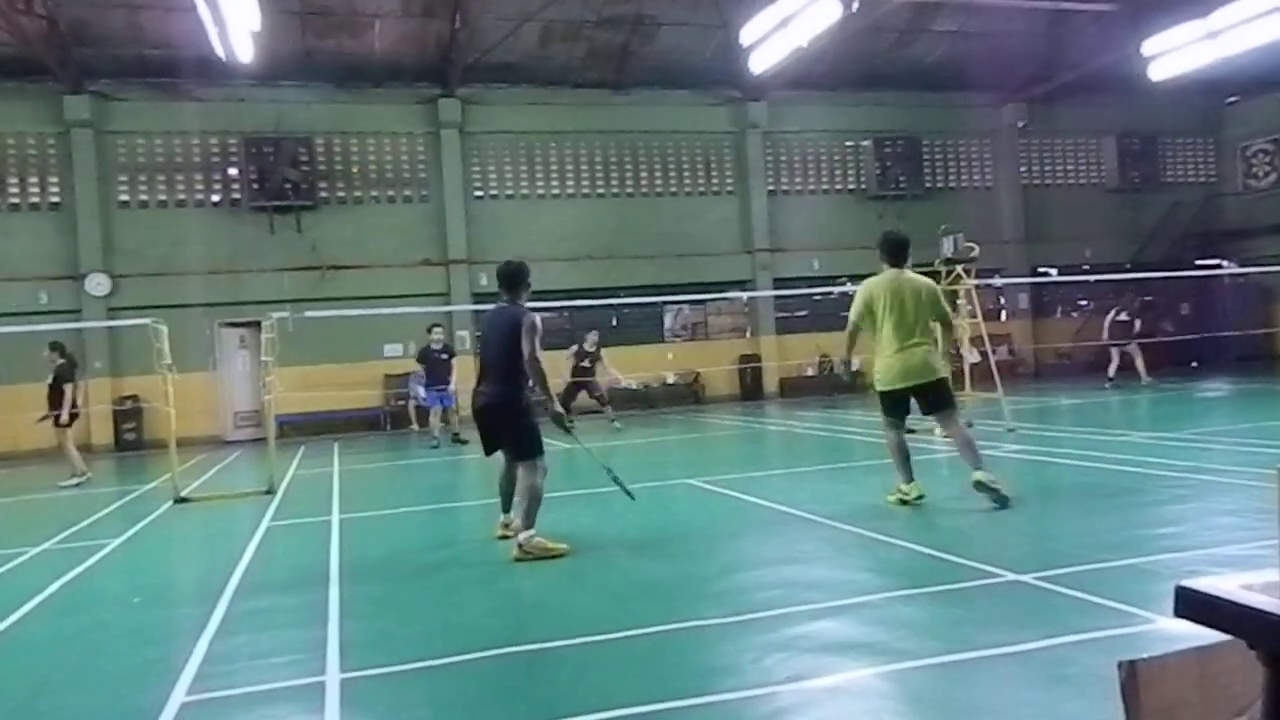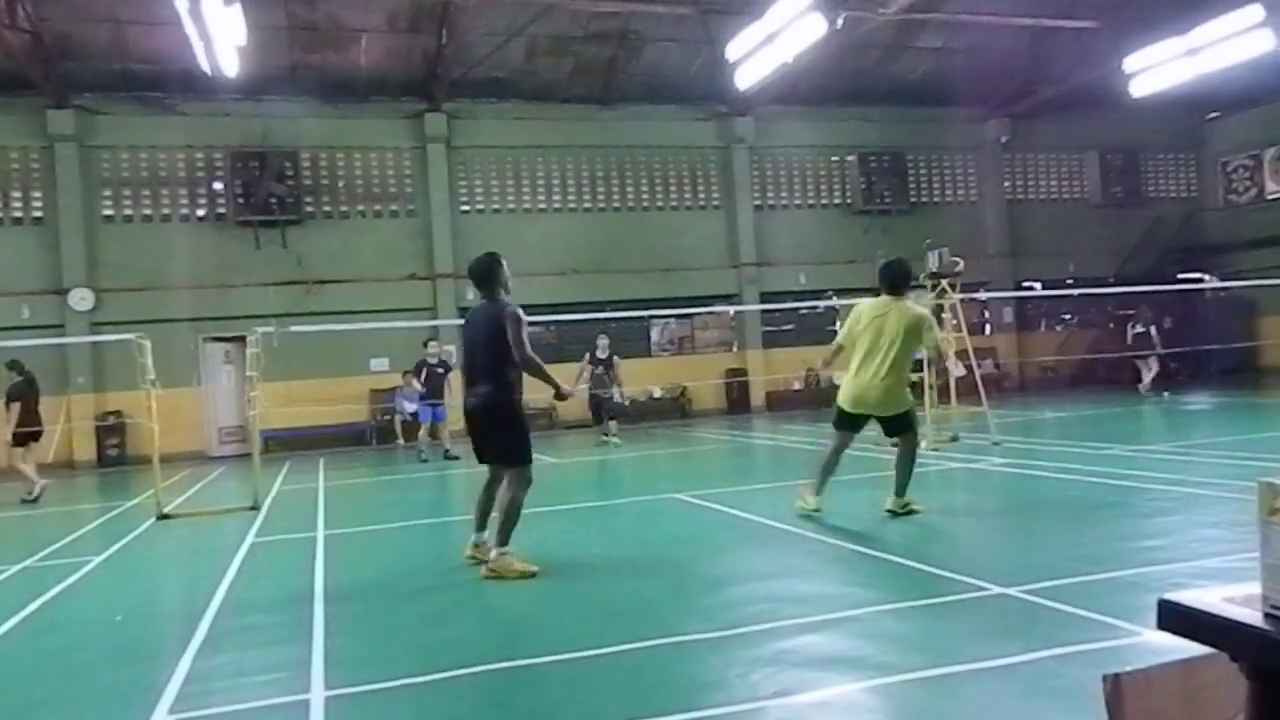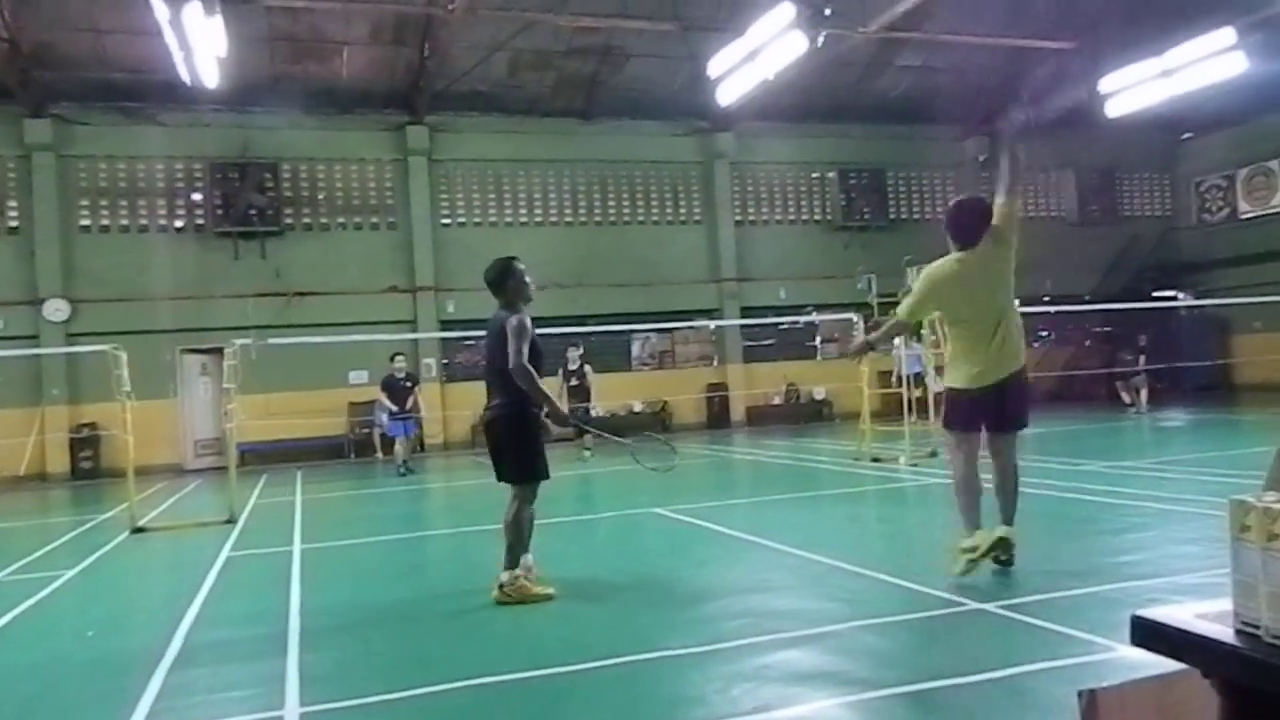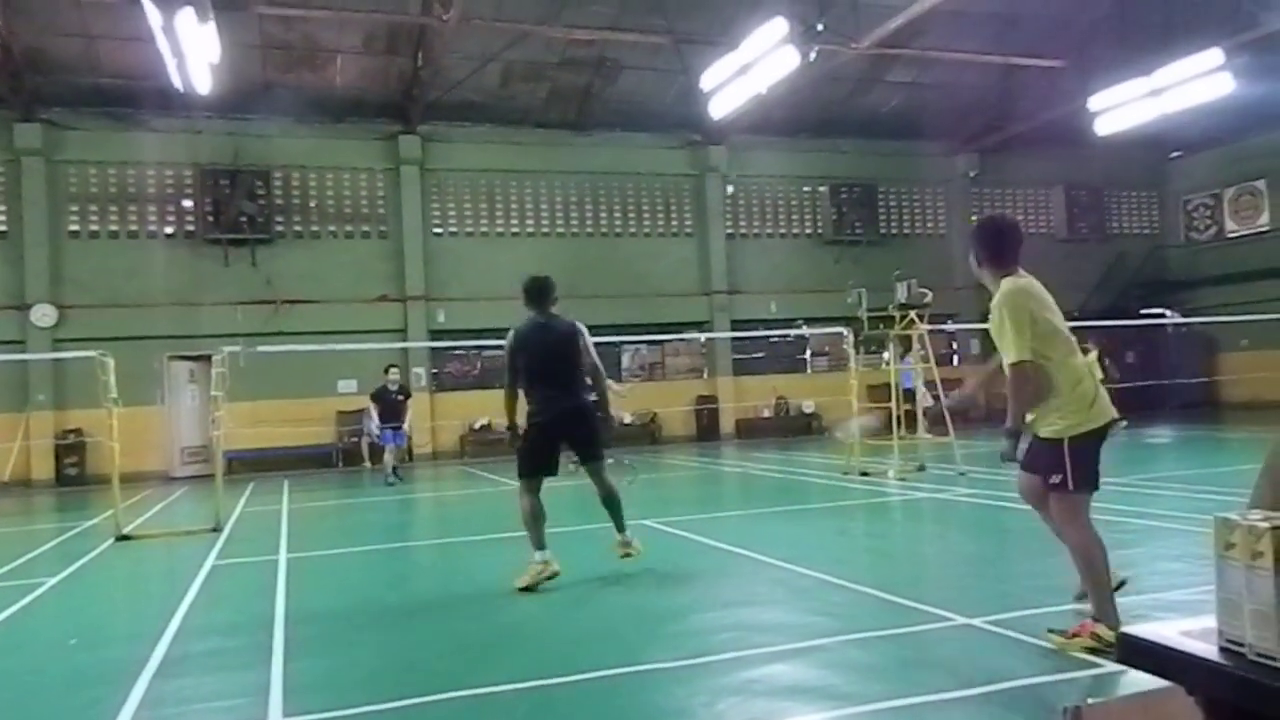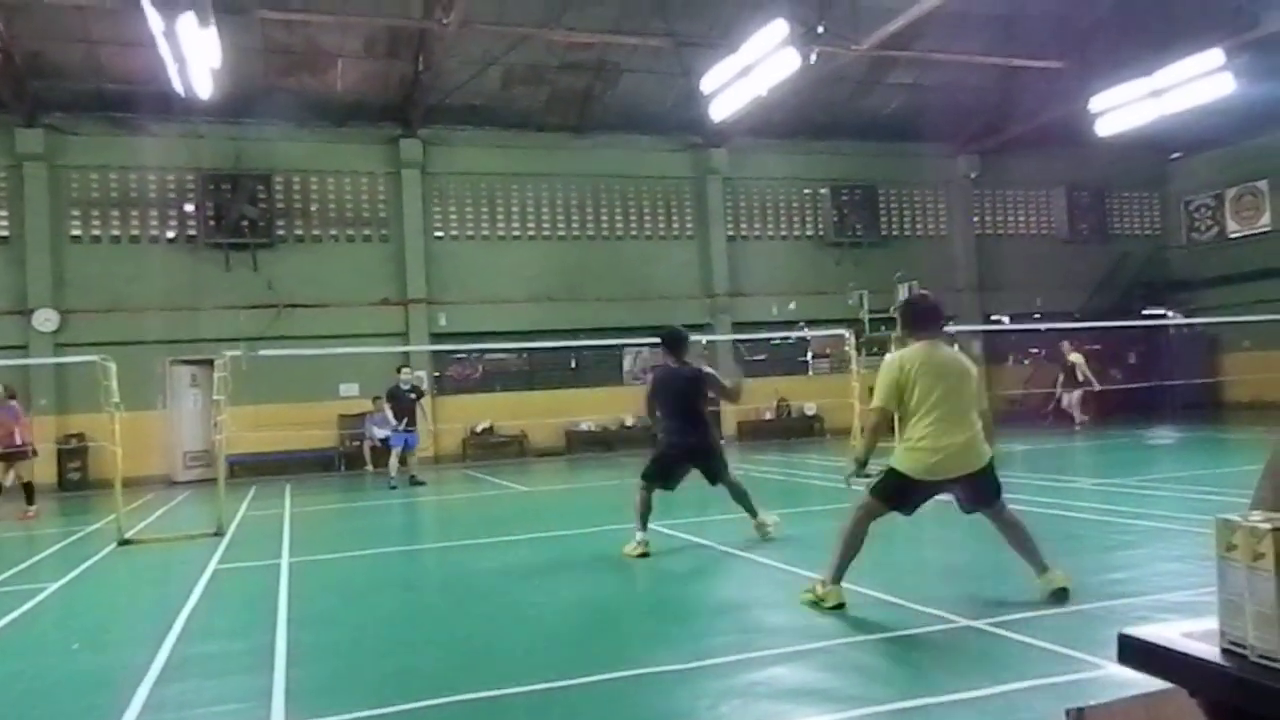
dt=0.7s
person 1, frame 1
left shoulder: (869, 288)
right shoulder: (927, 285)
left elbow: (853, 329)
right elbow: (948, 325)
left wrist: (847, 357)
right wrist: (944, 349)
left hip: (891, 369)
right hip: (929, 365)
left knee: (893, 428)
right knee: (952, 423)
left ankle: (909, 486)
right ankle: (980, 473)
person 1, frame 2
left shoulder: (862, 309)
right shoulder: (918, 315)
left elbow: (837, 348)
right elbow: (933, 352)
left wrist: (825, 362)
left hip: (855, 394)
right hip: (891, 396)
left knee: (839, 444)
right knee: (909, 441)
left ankle: (814, 495)
right ankle: (898, 500)
person 1, frame 3
left shoulder: (936, 276)
right shoulder: (999, 246)
left elbow: (902, 323)
right elbow: (1009, 191)
left wrist: (870, 342)
right wrist: (1007, 155)
left hip: (965, 376)
right hip: (1008, 369)
left knee: (963, 457)
right knee: (1003, 453)
left ankle: (975, 536)
right ankle: (1004, 531)
person 1, frame 4
left shoulder: (1009, 298)
right shoulder: (1021, 288)
left elbow: (1023, 371)
left wrist: (1011, 428)
right wrist: (971, 389)
left hip: (1069, 420)
right hip: (1072, 410)
left knee: (1069, 514)
right knee: (1033, 491)
left ankle: (1104, 626)
right ankle: (1100, 573)
person 1, frame 5
left shoulder: (897, 362)
right shoulder: (965, 363)
left elbow: (879, 418)
right elbow: (983, 417)
left wrist: (861, 458)
right wrist: (985, 457)
left hip: (919, 463)
right hip: (971, 456)
left knee: (864, 513)
right knee: (999, 514)
left ankle: (830, 587)
right ankle: (1049, 576)
person 2, frame 1
left shoulder: (488, 318)
right shoulder: (527, 318)
right elbow: (531, 360)
right wrist: (552, 402)
left hip: (483, 399)
right hip: (510, 400)
left knee: (510, 458)
right knee: (534, 467)
left ankle: (507, 520)
right ankle: (526, 538)
person 2, frame 2
left shoulder: (472, 316)
right shoulder: (510, 313)
right elbow: (524, 357)
right wrist: (557, 385)
left hip: (476, 403)
right hip: (500, 403)
left knee: (496, 474)
right knee: (519, 479)
left ankle: (479, 541)
right ankle: (497, 556)
person 2, frame 3
left shoulder: (497, 321)
right shoulder: (518, 321)
right elbow: (519, 368)
right wrist: (552, 404)
left hip: (499, 414)
right hip: (517, 415)
left knee: (522, 493)
right knee: (524, 495)
left ankle: (521, 562)
right ankle: (510, 580)
person 2, frame 4
left shoulder: (517, 336)
right shoulder: (573, 329)
left elbow: (511, 385)
right elbow: (595, 368)
left wrist: (511, 424)
right wrist: (605, 405)
left hip: (542, 417)
right hip: (579, 412)
left knee: (529, 490)
right knee: (600, 475)
left ankle: (543, 559)
right ankle: (624, 538)
person 2, frame 5
left shoulder: (656, 376)
right shoulder: (702, 374)
left elbow: (651, 413)
right elbow: (732, 397)
right wrist: (736, 385)
left hip: (672, 445)
right hip: (705, 443)
left knee: (646, 488)
right knee: (728, 481)
left ankle: (640, 539)
right ankle: (759, 521)
